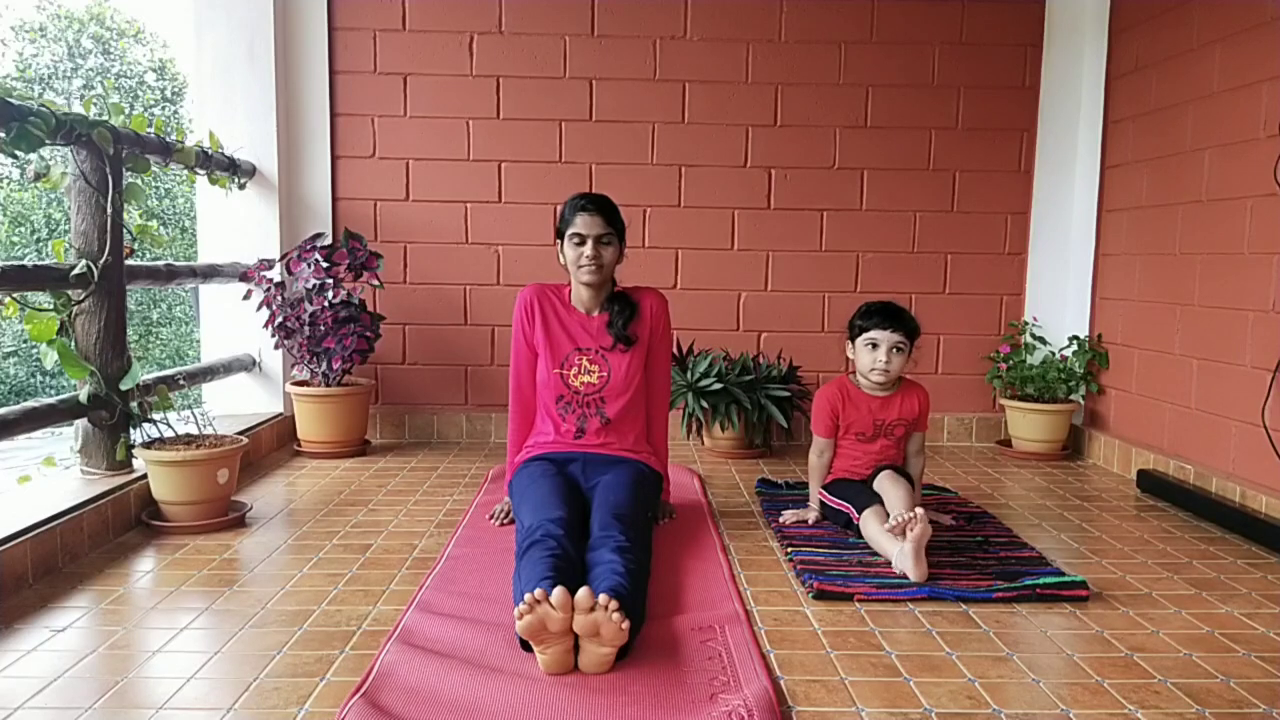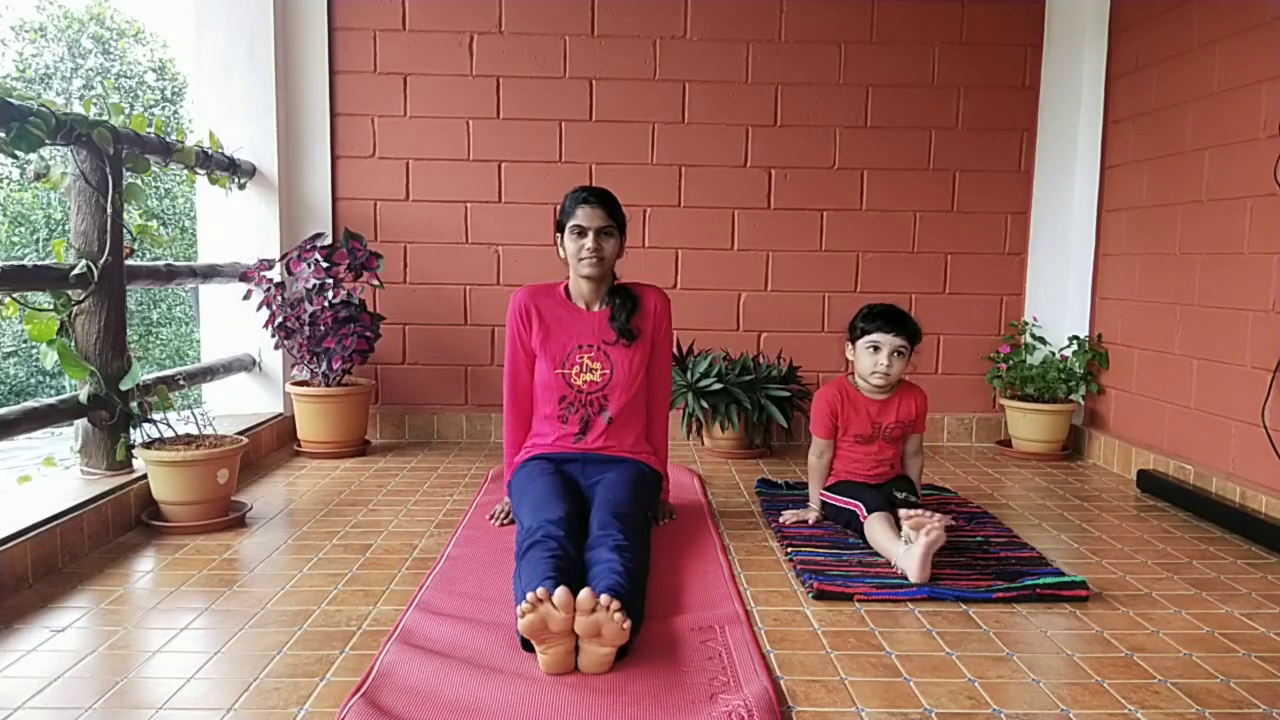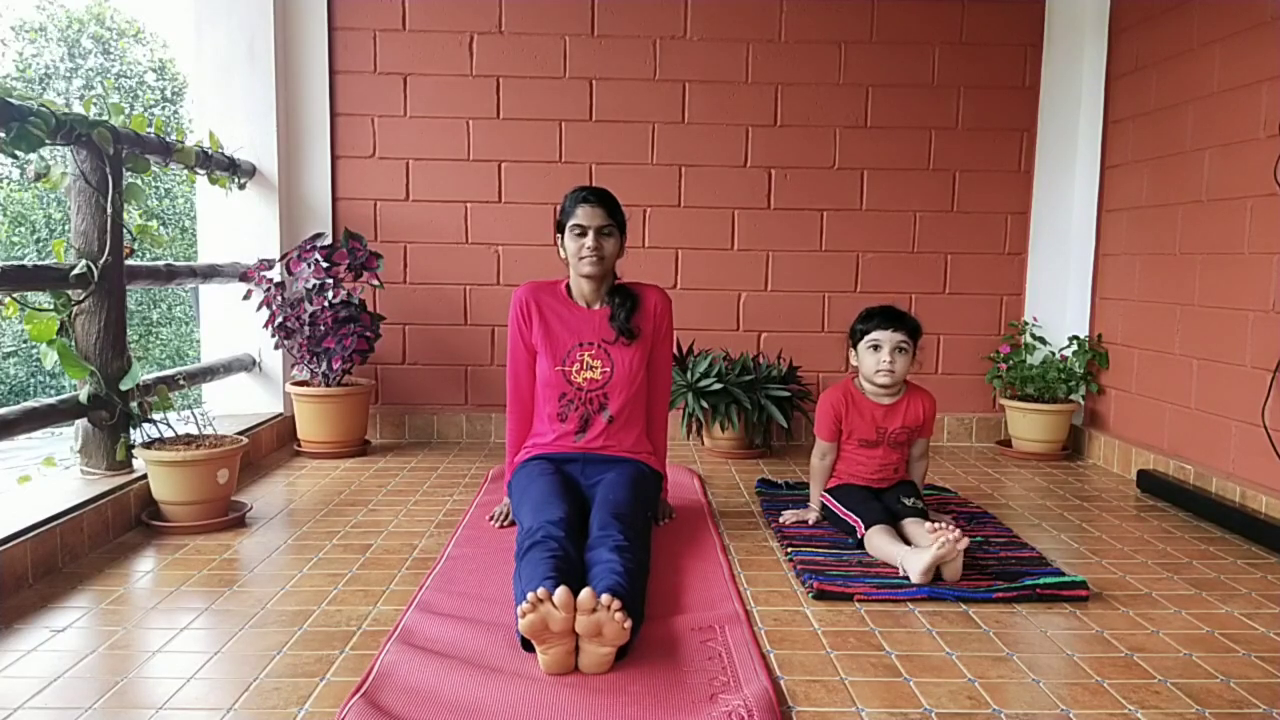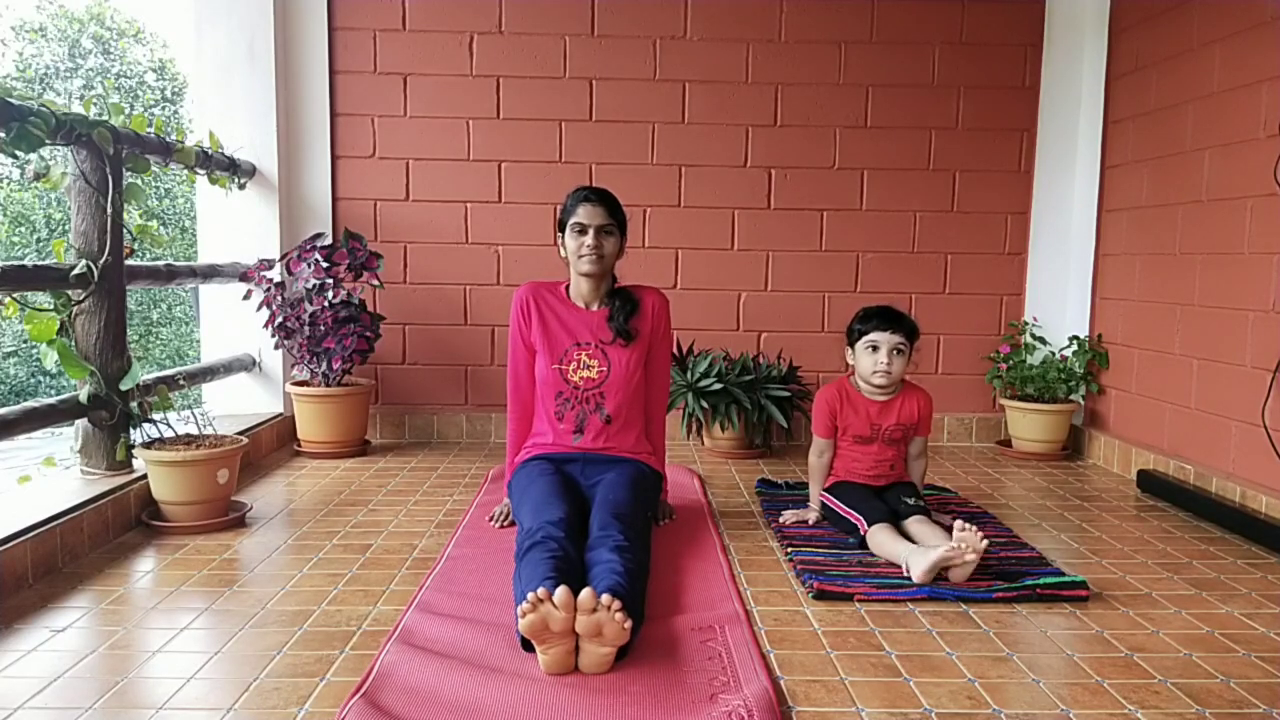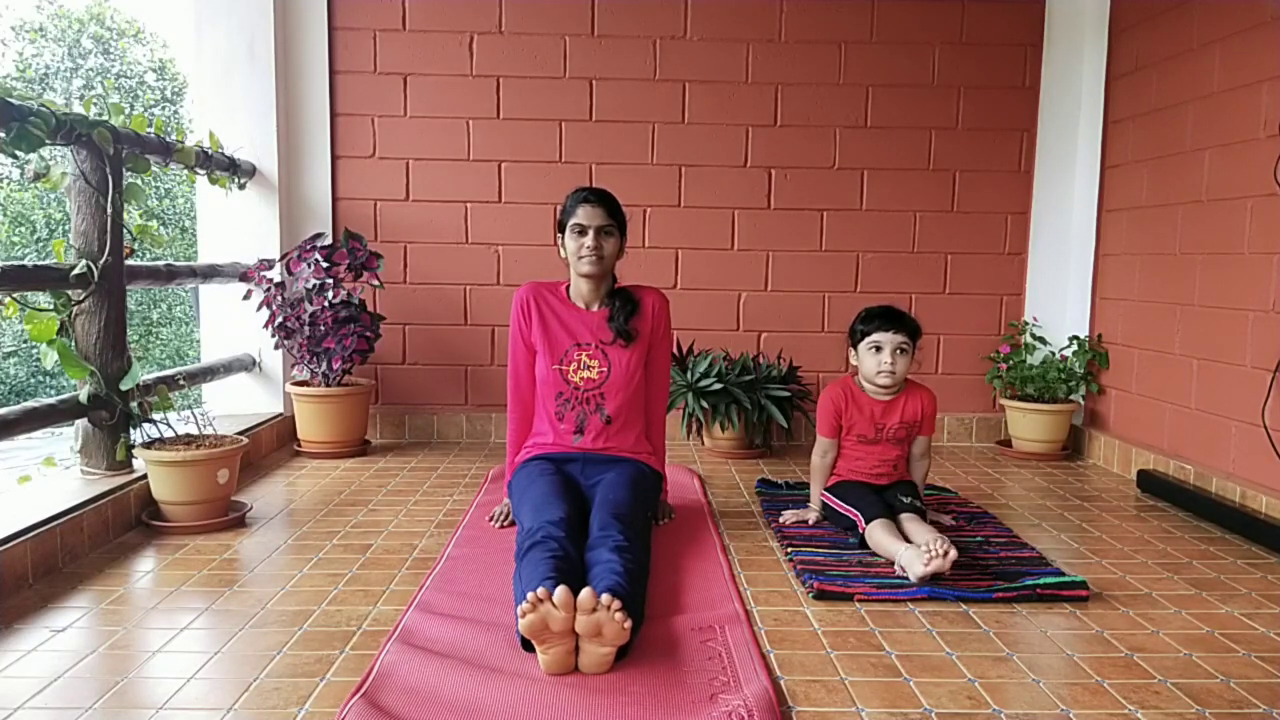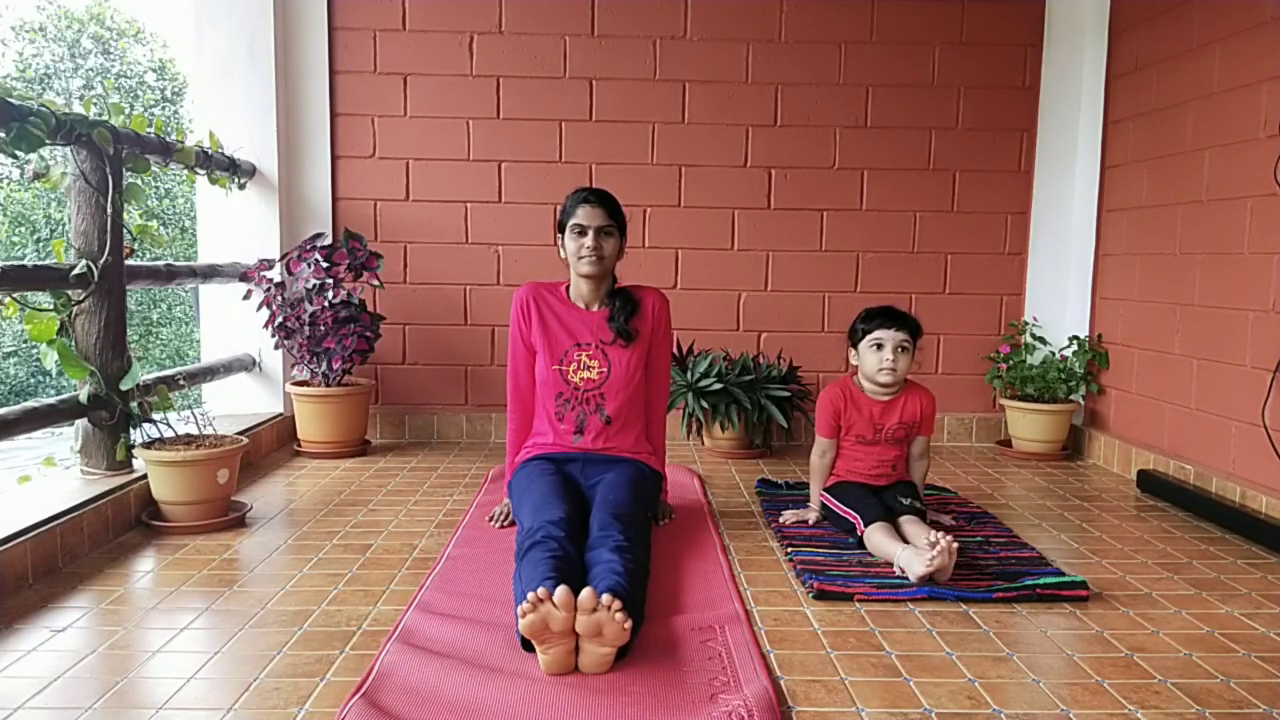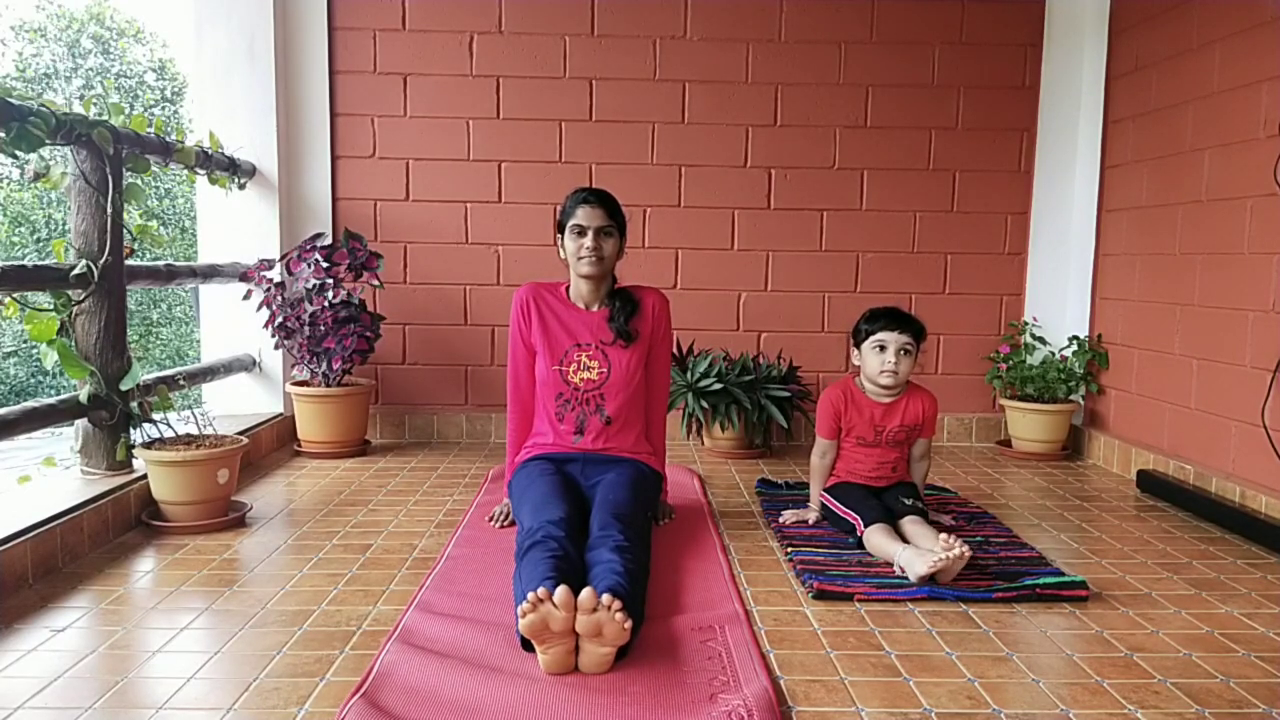
dt=0.7s
person 1, frame 1
left shoulder: (649, 307)
right shoulder: (534, 303)
left elbow: (658, 403)
right elbow: (522, 401)
left wrist: (659, 487)
right wrist: (515, 481)
left hip: (624, 462)
right hip: (547, 459)
left knee: (615, 532)
right knee: (547, 528)
left ankle: (607, 624)
right ankle: (549, 625)
person 1, frame 2
left shoulder: (650, 305)
right shoulder: (529, 304)
left elbow: (658, 402)
right elbow: (517, 402)
left wrist: (659, 486)
right wrist: (513, 483)
left hip: (624, 463)
right hip: (546, 461)
left knee: (614, 533)
right knee: (548, 529)
left ankle: (608, 622)
right ankle: (545, 625)
person 1, frame 3
left shoulder: (651, 304)
right shoulder: (530, 302)
left elbow: (658, 401)
right elbow: (520, 400)
left wrist: (657, 484)
right wrist: (514, 482)
left hip: (624, 462)
right hip: (546, 459)
left knee: (614, 532)
right knee: (548, 527)
left ankle: (607, 623)
right ankle: (549, 626)
person 1, frame 4
left shoulder: (649, 306)
right shoulder: (531, 301)
left elbow: (655, 403)
right elbow: (520, 401)
left wrist: (656, 485)
right wrist: (514, 481)
left hip: (623, 463)
right hip: (546, 460)
left knee: (614, 532)
right knee: (548, 528)
left ankle: (607, 620)
right ankle: (547, 622)
person 1, frame 5
left shoulder: (650, 306)
right shoulder: (532, 301)
left elbow: (655, 403)
right elbow: (521, 401)
left wrist: (655, 486)
right wrist: (513, 484)
left hip: (623, 463)
right hip: (546, 459)
left knee: (614, 531)
right knee: (548, 527)
left ankle: (608, 622)
right ankle: (547, 624)
person 1, frame 6
left shoulder: (650, 306)
right shoulder: (530, 301)
left elbow: (655, 404)
right elbow: (519, 402)
left wrist: (656, 485)
right wrist: (513, 485)
left hip: (623, 463)
right hip: (546, 460)
left knee: (613, 532)
right knee: (548, 528)
left ankle: (609, 622)
right ankle: (546, 623)
person 1, frame 7
left shoulder: (650, 307)
right shoulder: (531, 302)
left elbow: (655, 404)
right elbow: (520, 402)
left wrist: (656, 486)
right wrist: (514, 484)
left hip: (623, 463)
right hip: (546, 460)
left knee: (614, 532)
right knee: (548, 528)
left ankle: (608, 623)
right ankle: (548, 625)
person 2, frame 1
left shoulder: (916, 396)
right shoulder: (832, 395)
left elbow: (915, 453)
right elbow: (820, 453)
left wrist: (914, 504)
right wrist: (815, 505)
left hip: (890, 483)
right hip: (842, 485)
left knee: (889, 476)
right knee: (871, 506)
left ankle: (906, 525)
right ankle: (903, 555)
person 2, frame 2
left shoulder: (914, 398)
right shoulder: (832, 396)
left elbow: (912, 454)
right elbow: (821, 454)
left wrist: (914, 504)
right wrist: (815, 505)
left hip: (889, 483)
right hip: (842, 486)
left knee: (906, 511)
right knee: (875, 509)
left ankle: (920, 543)
right ankle: (906, 557)
person 2, frame 3
left shoulder: (922, 402)
right shoulder: (836, 399)
left elbow: (918, 458)
right elbow: (823, 456)
left wrist: (914, 498)
right wrist: (815, 506)
left hip: (895, 486)
right hip: (846, 487)
left knee: (913, 520)
right knee: (875, 522)
left ankle: (943, 553)
right ankle: (911, 559)
person 2, frame 4
left shoulder: (918, 400)
right shoulder: (831, 396)
left elbow: (916, 457)
right elbow: (821, 454)
left wrist: (914, 497)
right wrist: (815, 504)
left hip: (894, 484)
right hip: (844, 485)
left knee: (917, 518)
right knee: (876, 520)
left ankle: (954, 556)
right ankle: (915, 557)
person 2, frame 5
left shoulder: (922, 399)
right shoulder: (837, 396)
left elbow: (919, 457)
right elbow: (824, 454)
left wrist: (915, 499)
right wrist: (816, 505)
left hip: (896, 484)
right hip: (846, 484)
left knee: (909, 516)
right knee: (875, 516)
left ankle: (940, 548)
right ankle: (908, 556)
person 2, frame 6
left shoulder: (922, 399)
right shoulder: (836, 396)
left elbow: (919, 457)
right elbow: (823, 454)
left wrist: (916, 499)
right wrist: (815, 505)
left hip: (895, 484)
right hip: (846, 484)
left knee: (911, 517)
right knee: (874, 518)
left ankle: (937, 552)
right ankle: (907, 557)
person 2, frame 7
left shoulder: (923, 402)
right shoulder: (837, 397)
left elbow: (919, 459)
right elbow: (823, 455)
left wrist: (916, 501)
right wrist: (815, 505)
left hip: (896, 485)
right hip: (845, 485)
left knee: (912, 517)
right knee: (874, 520)
left ankle: (942, 554)
right ankle: (908, 558)
